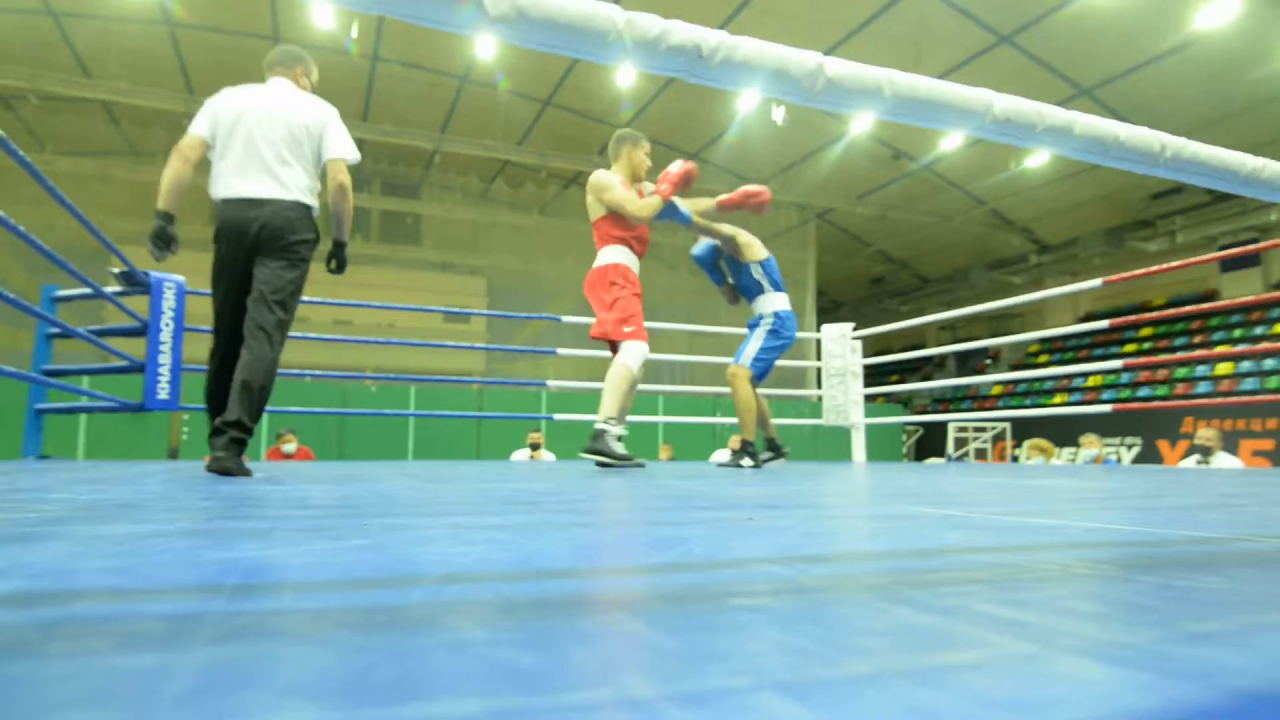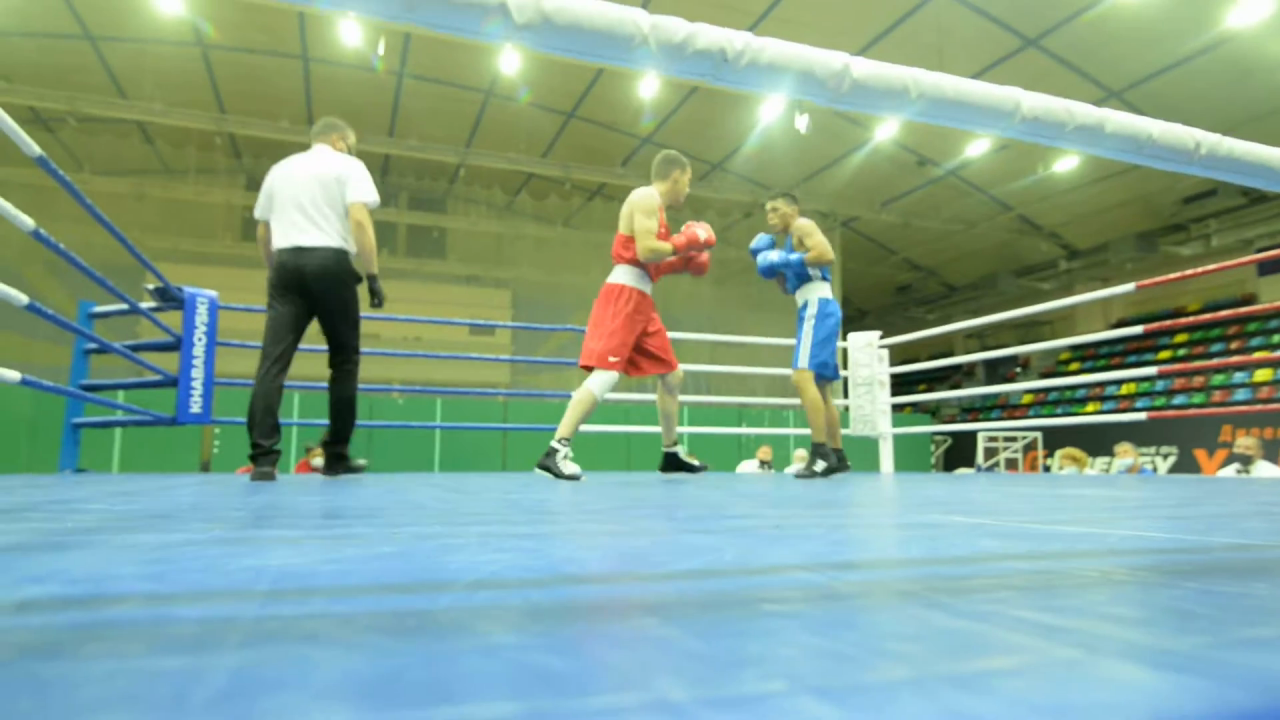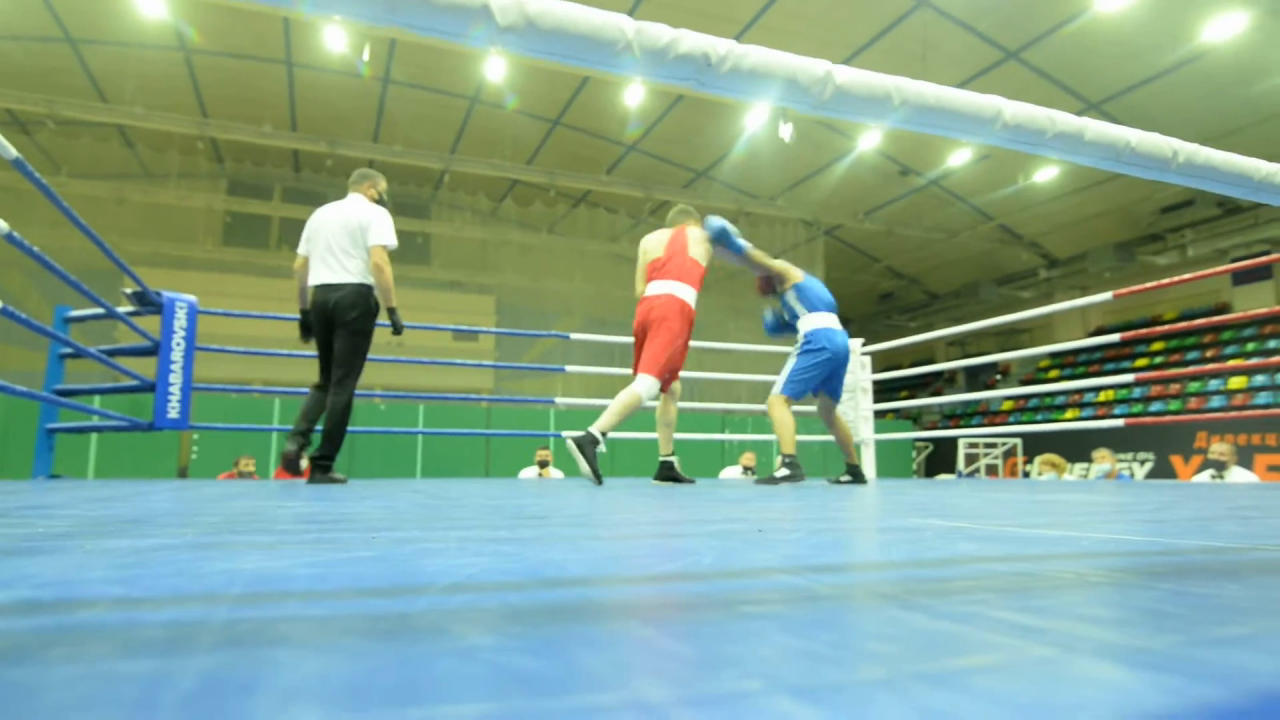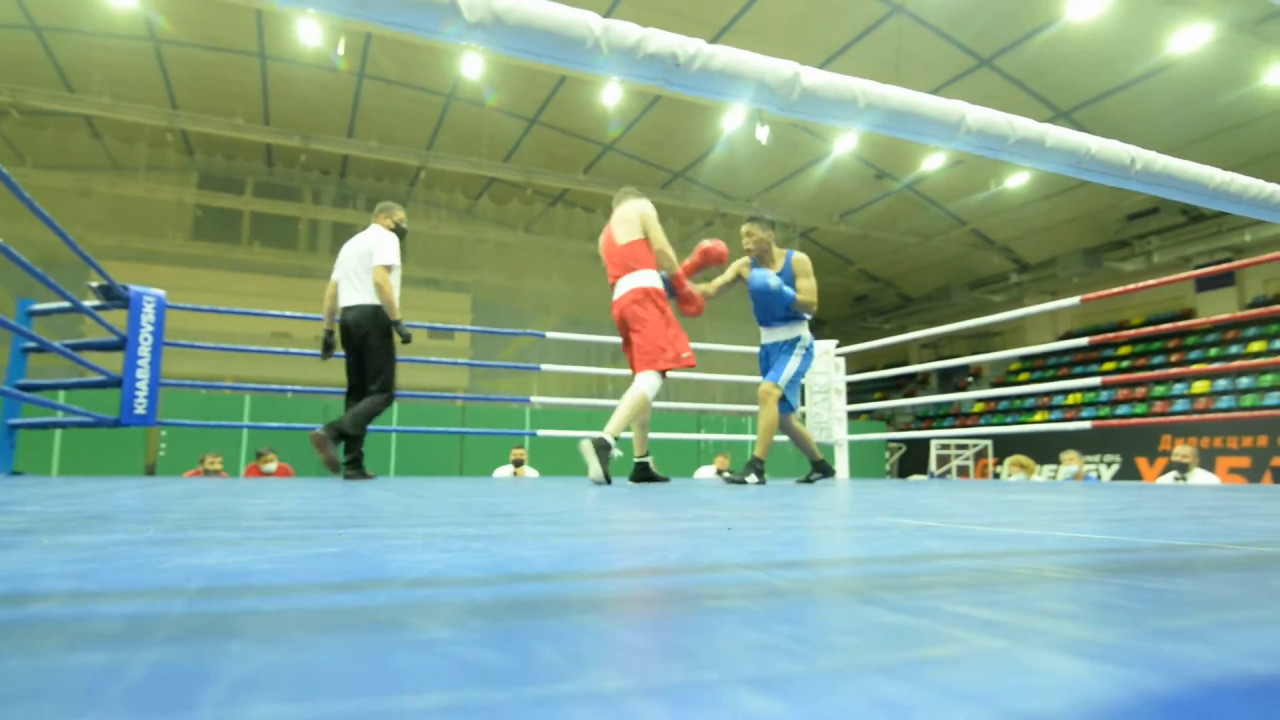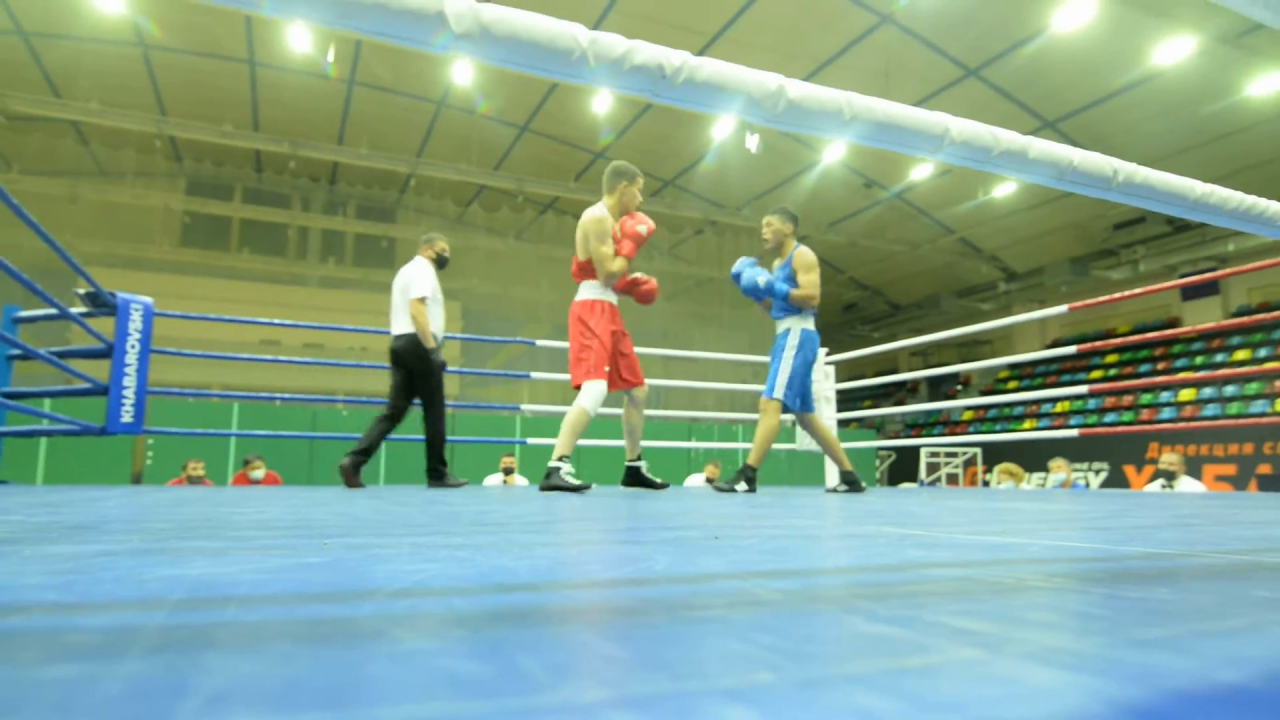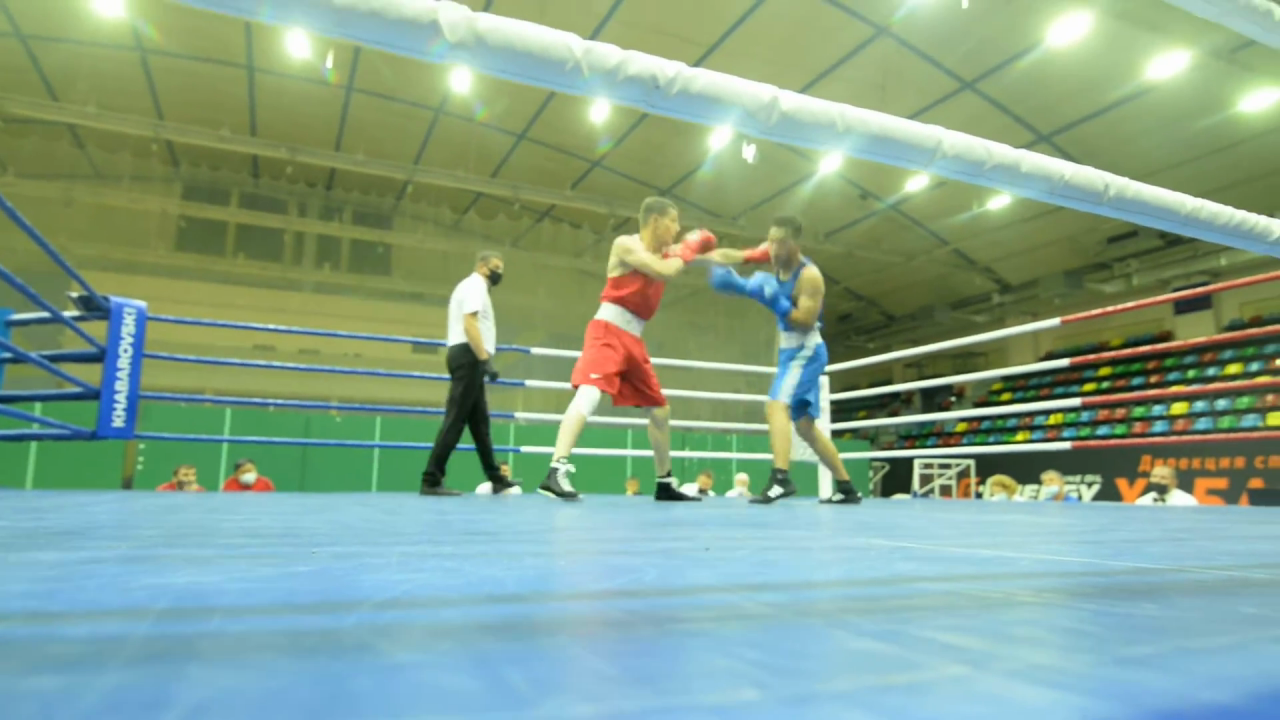
dt=0.4s
person 1, frame 1
left shoulder: (226, 99)
right shoulder: (319, 111)
left elbow: (184, 154)
right elbow: (340, 181)
left wrist: (164, 216)
right wrist: (340, 239)
left hip: (233, 219)
right hip: (289, 223)
left knee: (227, 337)
right knee: (264, 332)
person 1, frame 2
left shoulder: (280, 169)
right shoulder: (349, 167)
left elbow: (263, 234)
right elbow: (359, 219)
right wrist: (373, 277)
left hip: (287, 266)
right hip: (330, 266)
left knee: (274, 361)
right knee: (344, 363)
left ankle: (263, 456)
right ankle: (335, 453)
person 1, frame 3
left shoulder: (320, 213)
right shoulder: (374, 213)
left elbow: (300, 267)
right elbow: (379, 261)
left wrist: (304, 312)
right wrist: (392, 310)
left hip: (320, 298)
right hip: (355, 298)
left knee: (326, 382)
right knee: (343, 384)
left ankle: (296, 441)
right ankle: (322, 464)
person 1, frame 4
left shoulder: (352, 243)
right shoulder: (385, 238)
left elbow: (331, 291)
right elbow: (381, 279)
left wrist: (328, 332)
right wrist: (398, 322)
left hip: (349, 317)
right hip: (372, 317)
left knee: (358, 391)
right knee: (381, 392)
left ankle: (353, 463)
right ankle: (329, 433)
person 1, frame 5
left shoulder: (406, 271)
right shoulder: (423, 271)
right elbow: (417, 310)
right wrist: (433, 349)
left hip: (399, 343)
right hip: (418, 344)
left knee: (394, 411)
right knee: (434, 410)
left ankle: (354, 460)
right ankle: (437, 473)
person 1, frame 6
left shoulder: (471, 287)
right shoulder: (475, 286)
right elbow: (469, 325)
right wrist: (485, 360)
left hip: (466, 358)
right hip: (468, 357)
left knee: (479, 421)
right knee: (455, 420)
left ankle: (496, 479)
right ankle: (431, 480)
person 2, frame 1
left shoulder: (637, 187)
right shoulder: (601, 179)
left elbow: (687, 208)
right elbow: (640, 211)
left wrist: (731, 199)
right wrist: (669, 183)
left hip: (624, 280)
right hip: (612, 275)
left knee: (631, 360)
right knee: (635, 348)
left ankle: (609, 447)
right ankle: (603, 431)
person 2, frame 2
left shoulder: (655, 206)
right shoulder: (646, 197)
right elbow: (645, 252)
left wrist: (683, 262)
right wrist: (686, 244)
left hip: (640, 302)
right hip: (622, 296)
left knee: (671, 376)
right knee: (605, 375)
left ankle: (672, 453)
right ankle: (557, 451)
person 2, frame 3
left shoulder: (651, 240)
right shoulder: (700, 237)
left elbow: (640, 291)
left hip: (649, 305)
right hip: (677, 308)
left knee: (671, 388)
right knee: (648, 384)
left ankle: (667, 463)
right ankle: (590, 438)
person 2, frame 4
left shoulder: (607, 238)
right shoulder: (636, 208)
right elbow: (662, 251)
left wrist: (692, 263)
right wrist: (684, 287)
left hip: (624, 303)
right hip: (642, 298)
left knee: (649, 378)
right knee: (650, 377)
left ankle: (642, 464)
right ankle: (603, 442)
person 2, frame 5
left shoulder: (607, 220)
right shoulder: (598, 217)
right elbow: (605, 274)
left wrist: (630, 284)
right wrist: (631, 242)
left hip: (606, 313)
right hip: (593, 311)
left knee: (637, 391)
right knee: (595, 389)
left ankle: (634, 468)
right ankle: (556, 468)
person 2, frame 6
left shoulder: (667, 250)
right shoulder: (627, 245)
left elbow: (702, 251)
right elbow: (665, 271)
right wrist: (687, 250)
left hip: (633, 342)
right hip: (606, 334)
left knee: (660, 411)
right knee: (589, 395)
left ankle: (665, 482)
right ankle: (557, 470)
person 3, frame 1
left shoulder: (732, 236)
right shoulder: (736, 258)
right elbow: (733, 298)
right wrist: (714, 270)
left hip: (775, 320)
right hip: (770, 321)
left knee: (738, 374)
right knee: (746, 382)
left ankle: (748, 451)
right ankle: (772, 444)
person 3, frame 2
left shoulder: (803, 225)
right shoulder: (789, 239)
left elbow: (828, 256)
right elbow: (788, 286)
left wrist: (787, 259)
right wrist: (771, 265)
left hip: (819, 309)
right hip: (813, 312)
left knee: (803, 377)
right knee: (820, 388)
left ankle: (822, 452)
right ankle: (836, 454)
person 3, frame 3
left shoulder: (782, 274)
right shoulder: (804, 285)
left elbow: (761, 260)
left wrist: (731, 237)
right wrist: (785, 325)
left hip: (818, 341)
right hip: (839, 342)
left knee: (777, 401)
right knee: (827, 411)
left ankle: (790, 464)
right ankle: (854, 469)
person 3, frame 4
left shoulder: (798, 261)
right shoulder: (744, 265)
left elbow: (812, 305)
right elbow: (710, 291)
left wrist: (780, 289)
left hip: (796, 343)
right hip: (769, 347)
left knee: (768, 392)
right knee: (784, 418)
left ankle: (756, 468)
right ankle: (821, 465)
person 3, frame 5
left shoulder: (802, 254)
right shoulder: (778, 264)
left elbow: (811, 298)
right elbow: (772, 307)
left wrist: (770, 286)
right wrist: (754, 285)
left hip: (798, 337)
right hip: (788, 339)
left knee: (770, 403)
right knee: (805, 417)
left ankle: (746, 477)
right ankle: (850, 477)
person 3, frame 6
left shoulder: (810, 275)
right shoulder: (778, 261)
left elbow: (806, 322)
left wrist: (776, 300)
left hip: (807, 350)
right hip: (790, 352)
left knee: (777, 408)
right knee: (807, 426)
left ankle: (782, 479)
right ankle: (846, 487)
